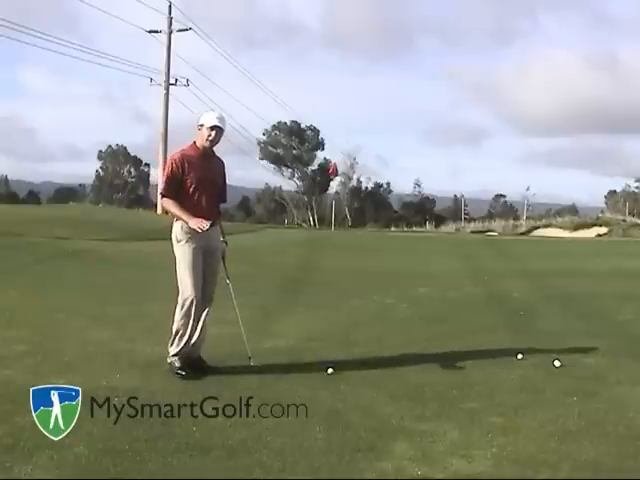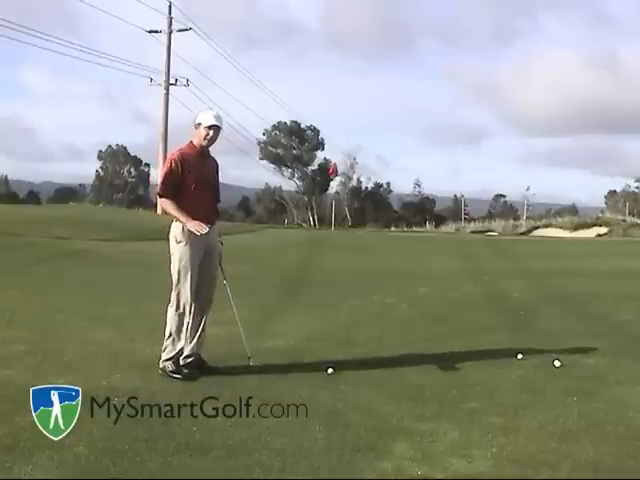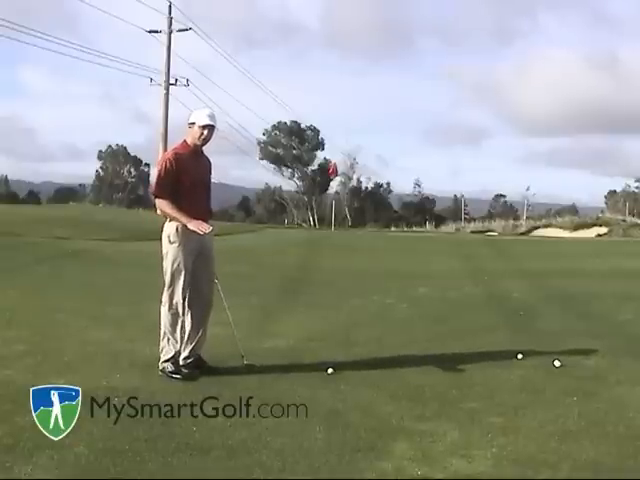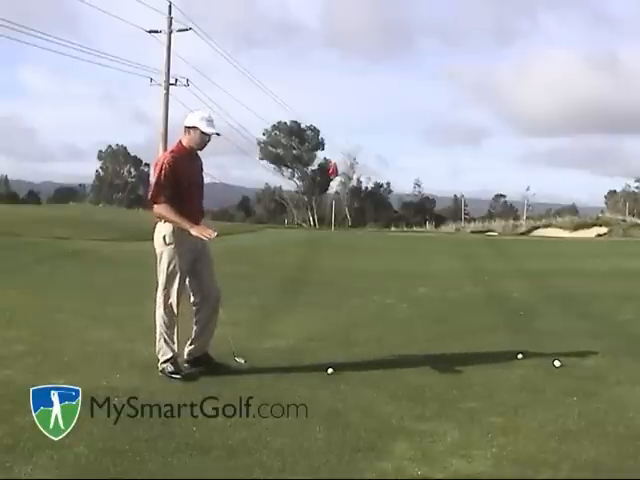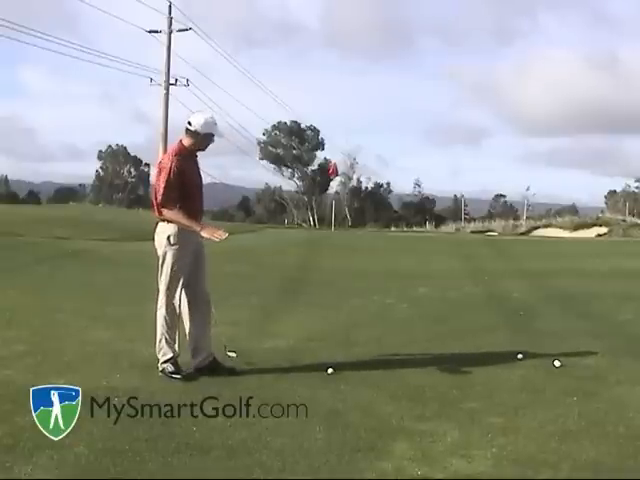
dt=0.3s
person 1, frame 1
left shoulder: (218, 164)
right shoulder: (180, 159)
right elbow: (166, 199)
left wrist: (222, 236)
right wrist: (190, 219)
left hip: (212, 234)
right hip: (187, 232)
left knee: (205, 298)
right knee: (190, 294)
left ankle: (193, 352)
right ankle: (177, 353)
person 1, frame 2
left shoulder: (212, 163)
right shoulder: (178, 158)
right elbow: (164, 199)
left wrist: (217, 235)
right wrist: (189, 222)
left hip: (210, 233)
right hip: (186, 233)
left knee: (204, 298)
right knee: (182, 297)
left ankle: (191, 354)
right ankle: (170, 358)
person 1, frame 3
left shoulder: (205, 161)
right shoulder: (172, 158)
right elbow: (161, 200)
right wrist: (189, 221)
left hip: (203, 233)
right hip: (179, 232)
left knee: (203, 298)
right knee: (175, 298)
left ankle: (190, 354)
right ankle: (168, 359)
person 1, frame 4
left shoulder: (196, 160)
right shoulder: (169, 161)
right elbow: (159, 205)
right wrist: (191, 227)
left hip: (195, 234)
right hip: (172, 235)
left knee: (210, 295)
right knee: (169, 299)
left ankle: (196, 352)
right ankle: (166, 359)
person 1, frame 5
left shoulder: (191, 158)
right shoulder: (173, 162)
right elbow: (168, 209)
right wrist: (202, 228)
left hip: (192, 235)
right hip: (174, 235)
left knee: (200, 299)
right knee: (170, 299)
left ankle: (203, 359)
right ankle: (167, 359)
